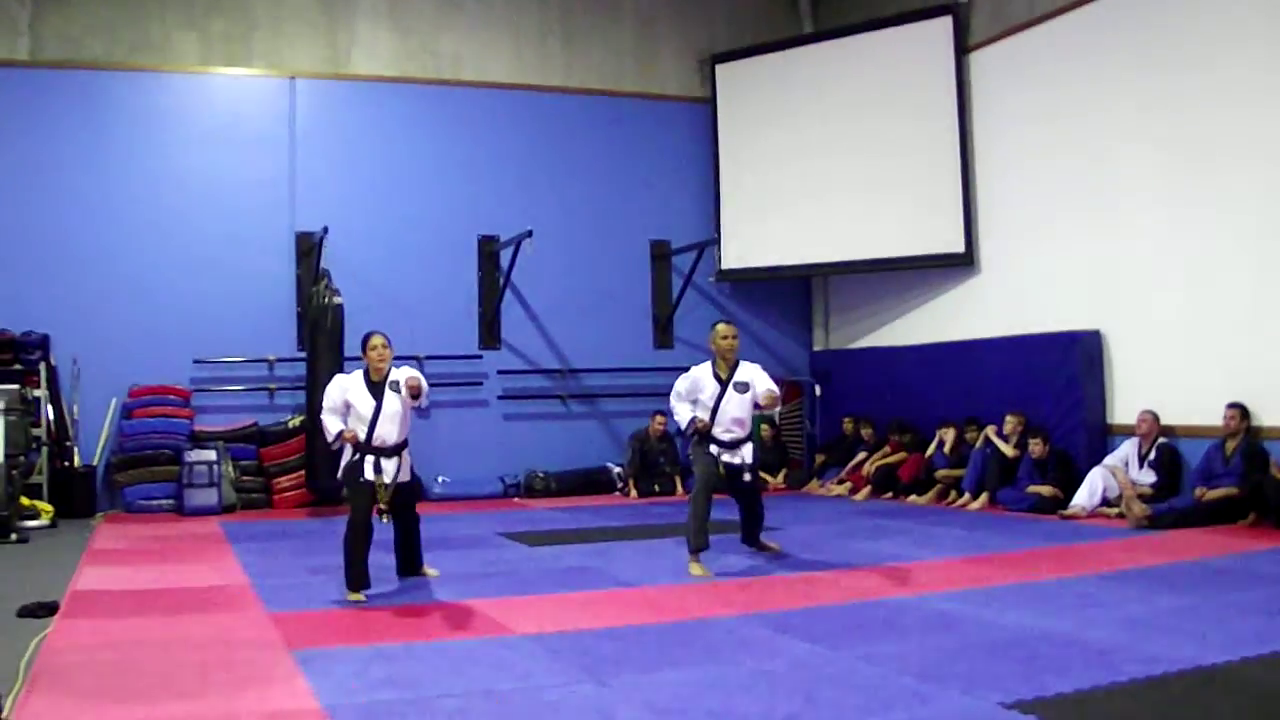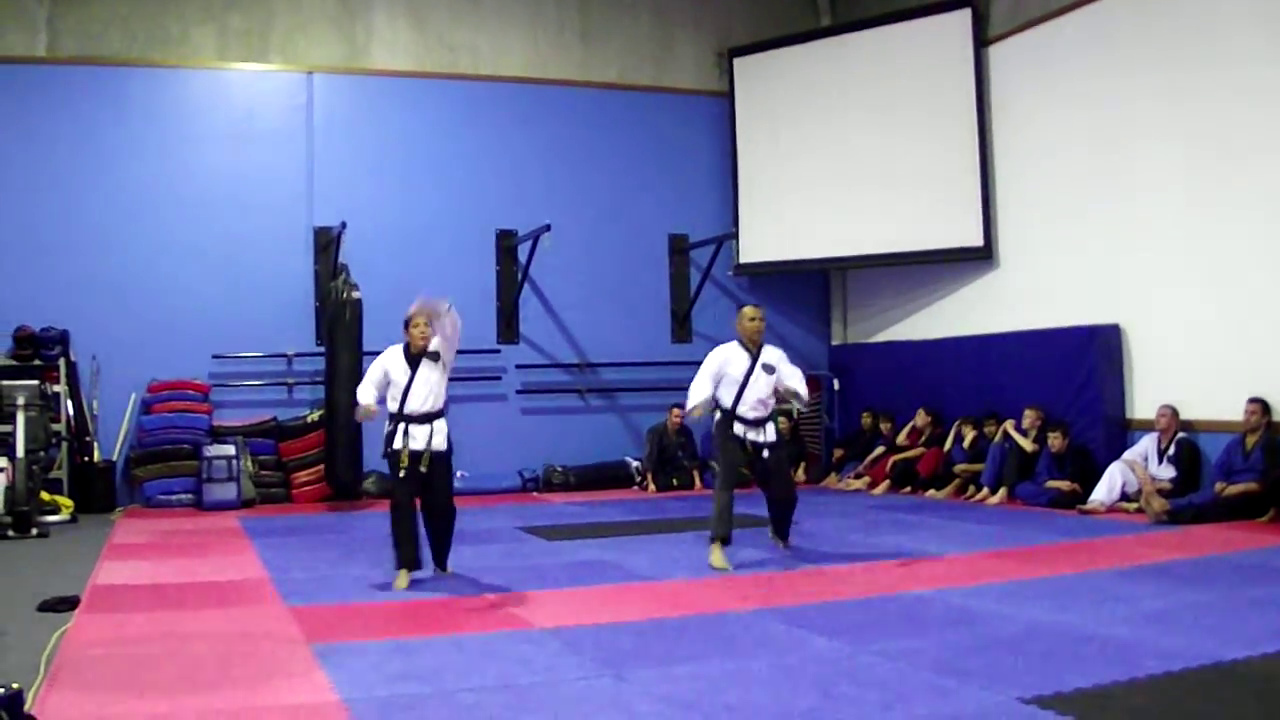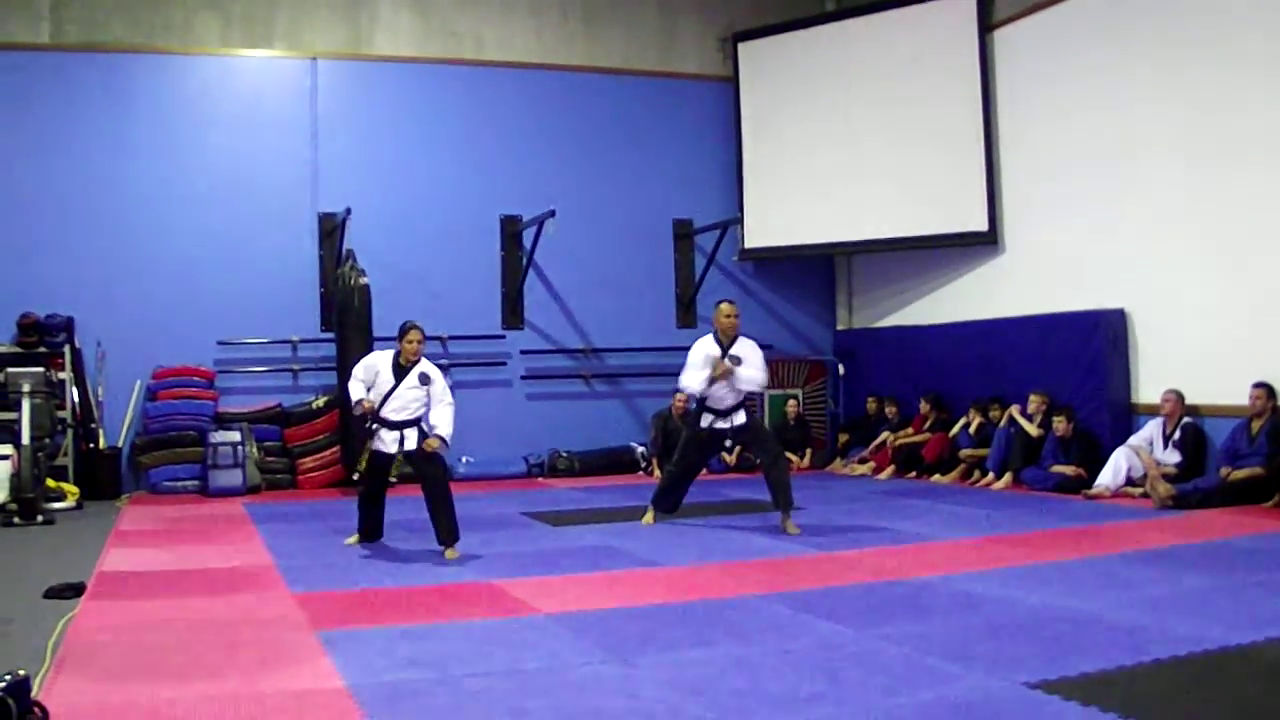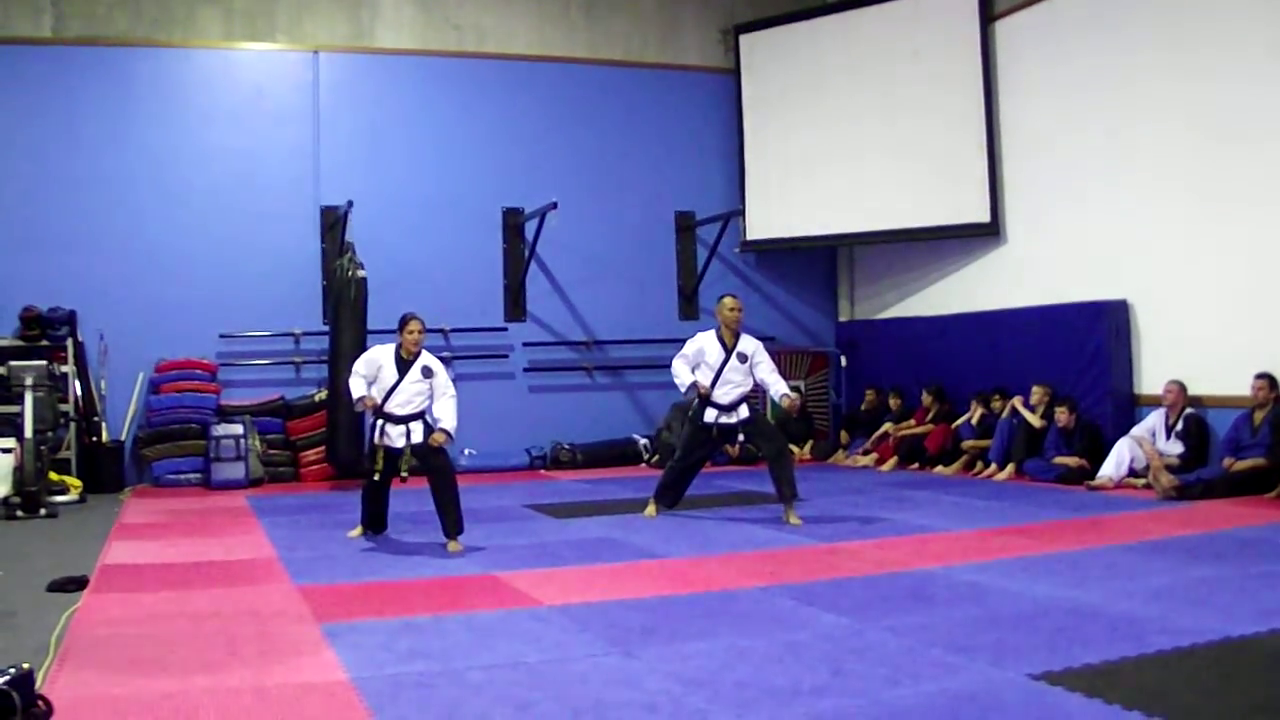
dt=1s
person 1, frame 1
left shoulder: (403, 377)
right shoulder: (348, 383)
left elbow: (416, 395)
right elbow: (330, 412)
left wrist: (416, 387)
right wrist: (340, 433)
left hip: (395, 461)
right hip: (361, 462)
left knee: (406, 518)
right knee: (360, 520)
left ankle: (413, 566)
right ankle: (355, 585)
person 1, frame 2
left shoulder: (441, 352)
right shoulder: (391, 356)
left elbow: (451, 328)
right elbow: (371, 384)
left wrist: (432, 310)
right wrist: (367, 404)
left hip: (434, 435)
right hip: (401, 436)
left knee: (440, 501)
right knee: (402, 500)
left ankle: (441, 561)
right ankle: (406, 566)
person 1, frame 3
left shoulder: (430, 372)
right shoulder: (378, 360)
left elbow: (443, 404)
right elbow: (357, 378)
left wrist: (439, 435)
right wrist: (361, 400)
left hip: (413, 436)
right hip: (381, 434)
left knee: (436, 482)
right knee: (371, 485)
left ankle: (449, 542)
right ankle: (366, 532)
person 1, frame 4
left shoulder: (431, 364)
right shoulder: (379, 355)
left elbow: (445, 397)
right elbow: (357, 375)
left wrist: (444, 429)
right wrist: (362, 397)
left hip: (418, 429)
right hip: (385, 428)
left knee: (443, 475)
right knee: (377, 478)
left ankle: (452, 535)
right ankle: (369, 525)
person 2, frame 1
left shoulder: (751, 371)
right shoulder: (698, 374)
left elbow: (766, 390)
right elbow: (678, 399)
left wrist: (771, 397)
right wrist: (691, 421)
left hip: (740, 449)
right hip: (707, 447)
left knee: (751, 499)
right knee: (702, 491)
left ankle: (754, 540)
right ankle: (694, 557)
person 2, frame 2
left shoulder: (775, 354)
right shoulder: (724, 353)
left elbow: (794, 380)
right elbow: (703, 380)
left wrist: (795, 392)
right wrist: (698, 403)
left hip: (762, 432)
right hip: (732, 430)
left knee: (783, 488)
right knee: (725, 482)
left ankle: (780, 535)
right ankle: (717, 547)
person 2, frame 3
left shoulder: (748, 346)
right shoulder: (702, 346)
left elbow: (758, 381)
right elbow: (688, 383)
left wrist: (730, 372)
right wrist: (712, 375)
left hip: (738, 418)
right hip: (706, 418)
left knee: (774, 457)
right knee: (682, 464)
left ankle: (786, 517)
right ankle: (654, 508)
person 2, frame 4
left shoulder: (752, 345)
right shoulder: (702, 341)
left elbow: (768, 374)
right elbow: (679, 364)
left wrist: (784, 394)
right wrist: (693, 385)
left hip: (740, 412)
right hip: (708, 413)
left knee: (778, 448)
right knee: (685, 459)
left ankle: (788, 509)
right ankle: (656, 501)
